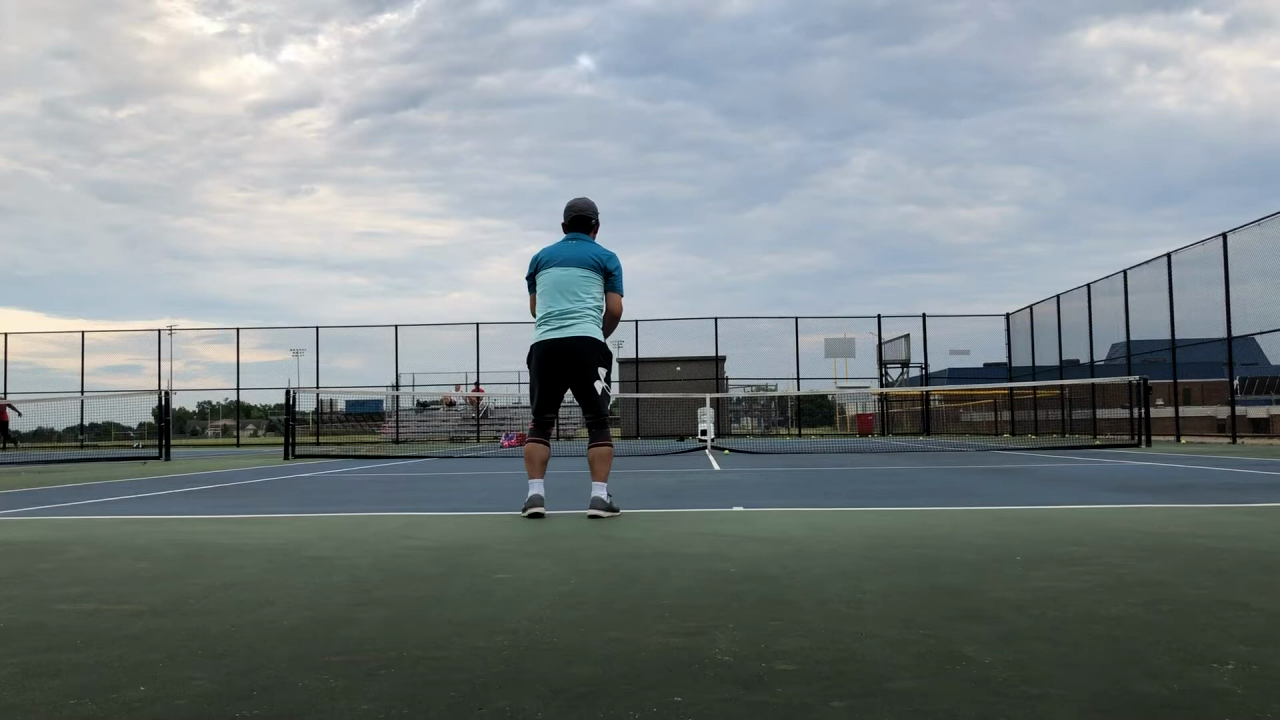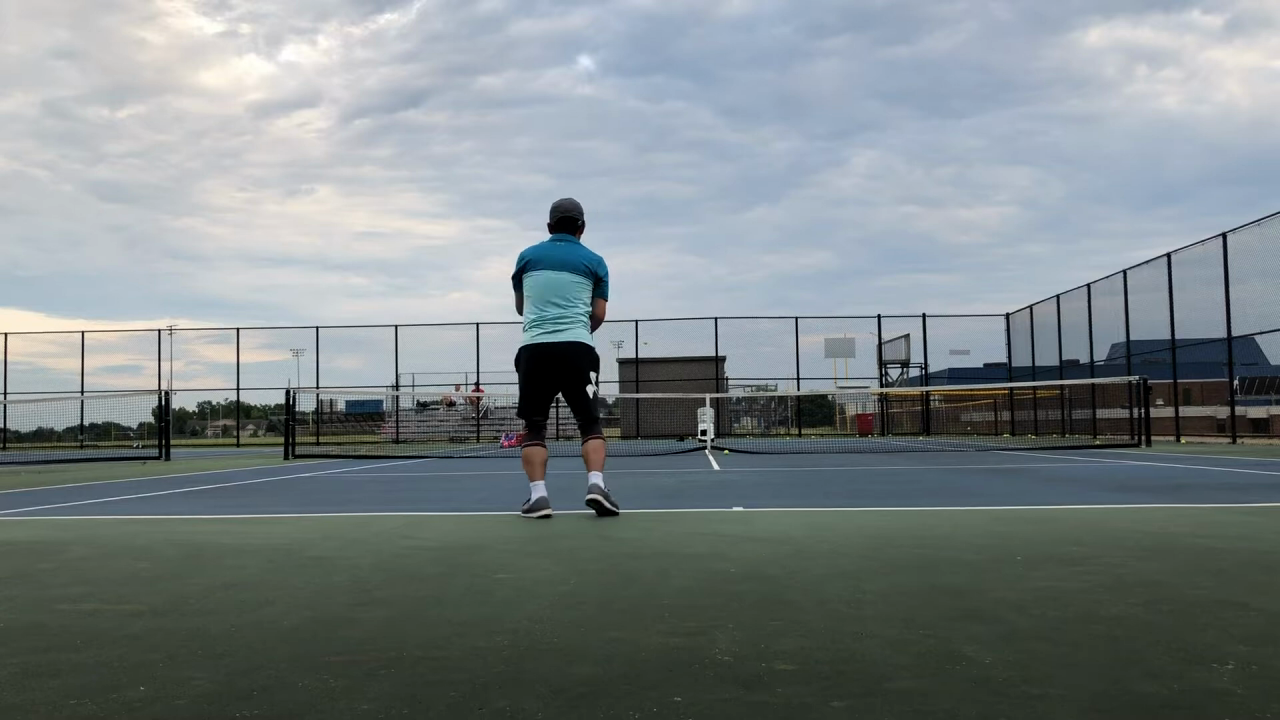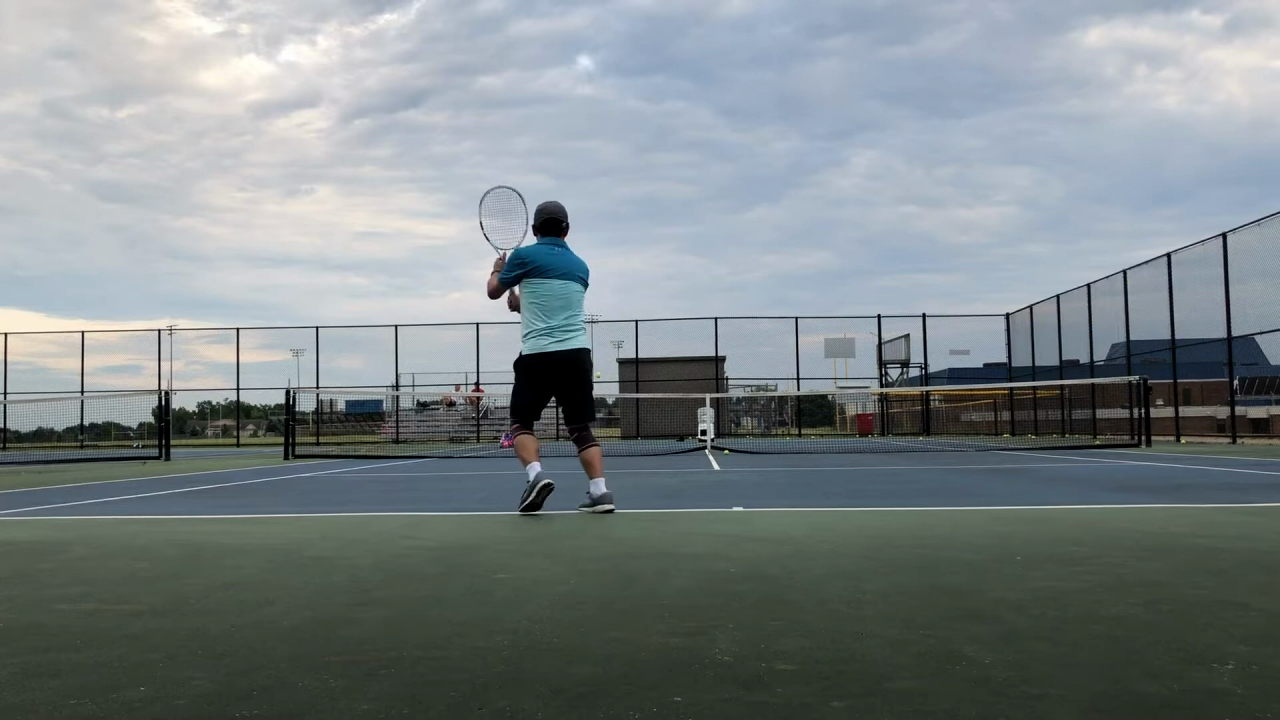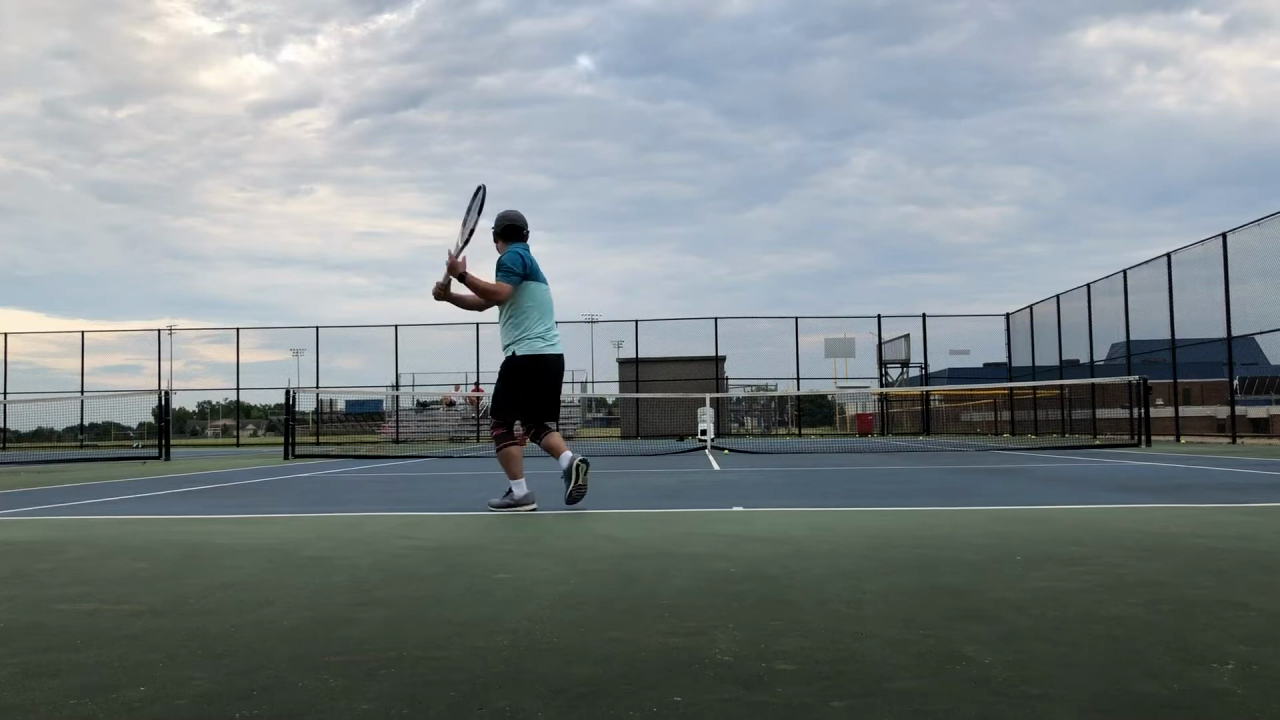
dt=0.3s
person 1, frame 1
left shoulder: (540, 257)
right shoulder: (606, 257)
right elbow: (614, 309)
right wrist: (600, 335)
left hip: (544, 346)
right hip: (586, 344)
left knee: (541, 422)
right knee: (598, 422)
left ankle: (535, 494)
right ankle: (600, 496)
person 1, frame 2
left shoulder: (528, 255)
right shoulder: (594, 261)
right elbow: (598, 315)
left hip: (535, 349)
right hip: (576, 348)
left knee: (534, 426)
right knee: (590, 423)
left ankle: (538, 496)
right ankle: (596, 486)
person 1, frame 3
left shoulder: (524, 256)
right shoulder: (580, 266)
left elbow: (493, 292)
left wrist: (497, 269)
left hip: (538, 356)
right hip: (577, 354)
left knee: (522, 423)
right knee: (580, 428)
left ankle: (536, 475)
right ankle: (600, 491)
person 1, frame 4
left shoulder: (513, 257)
right shoulder: (521, 261)
left elbow: (499, 295)
right elbow: (484, 301)
left wrist: (463, 275)
right wrist: (448, 293)
left hip: (527, 357)
right hip: (550, 356)
left knee: (501, 424)
right knee: (537, 424)
left ankle: (520, 493)
right ankle: (569, 461)
